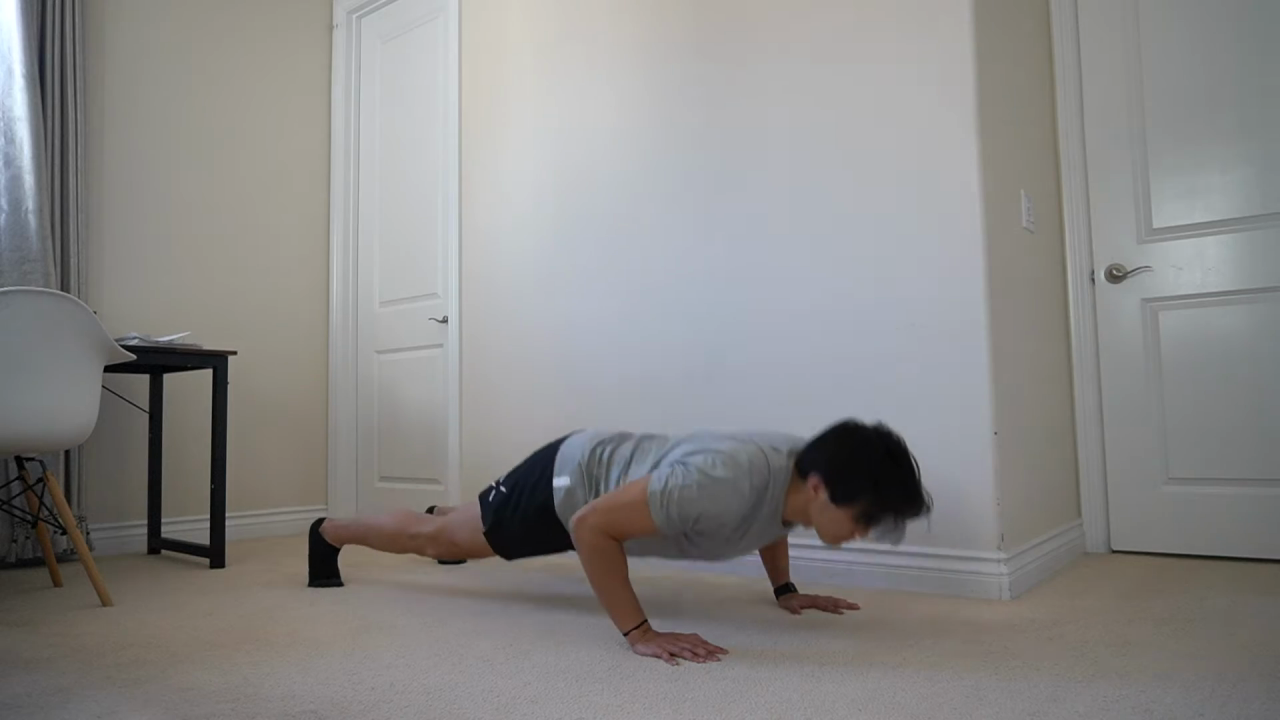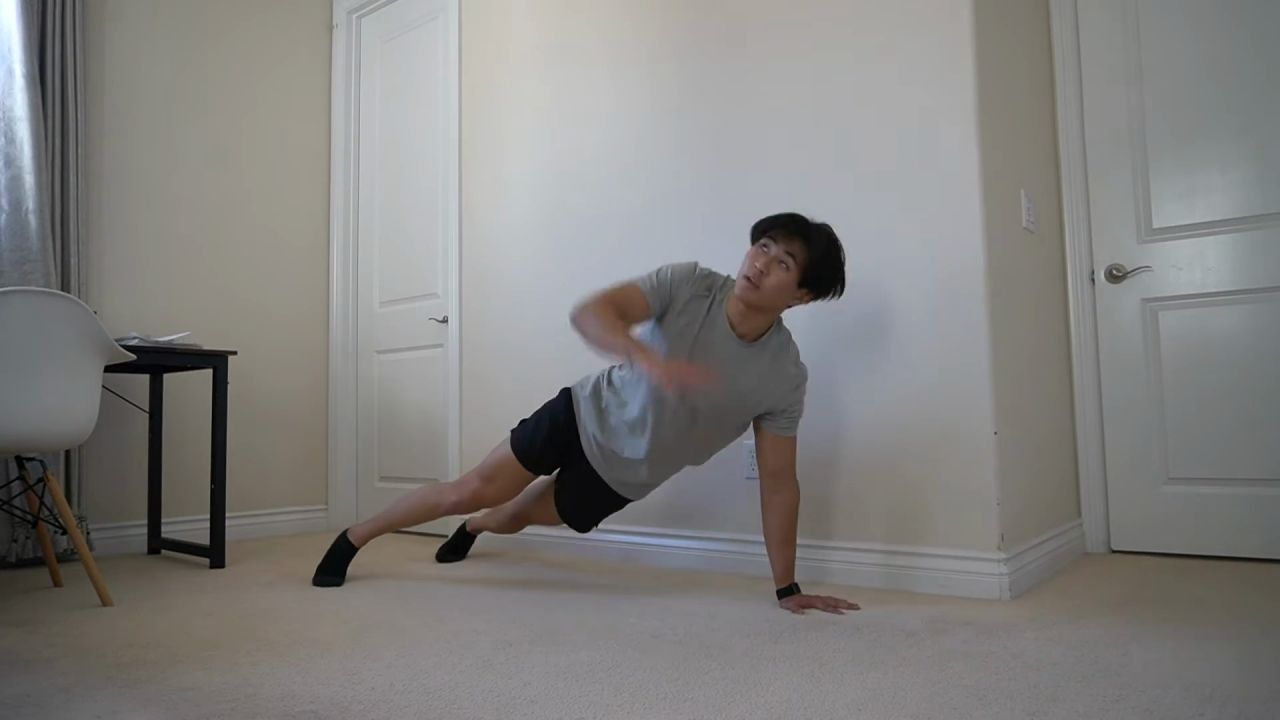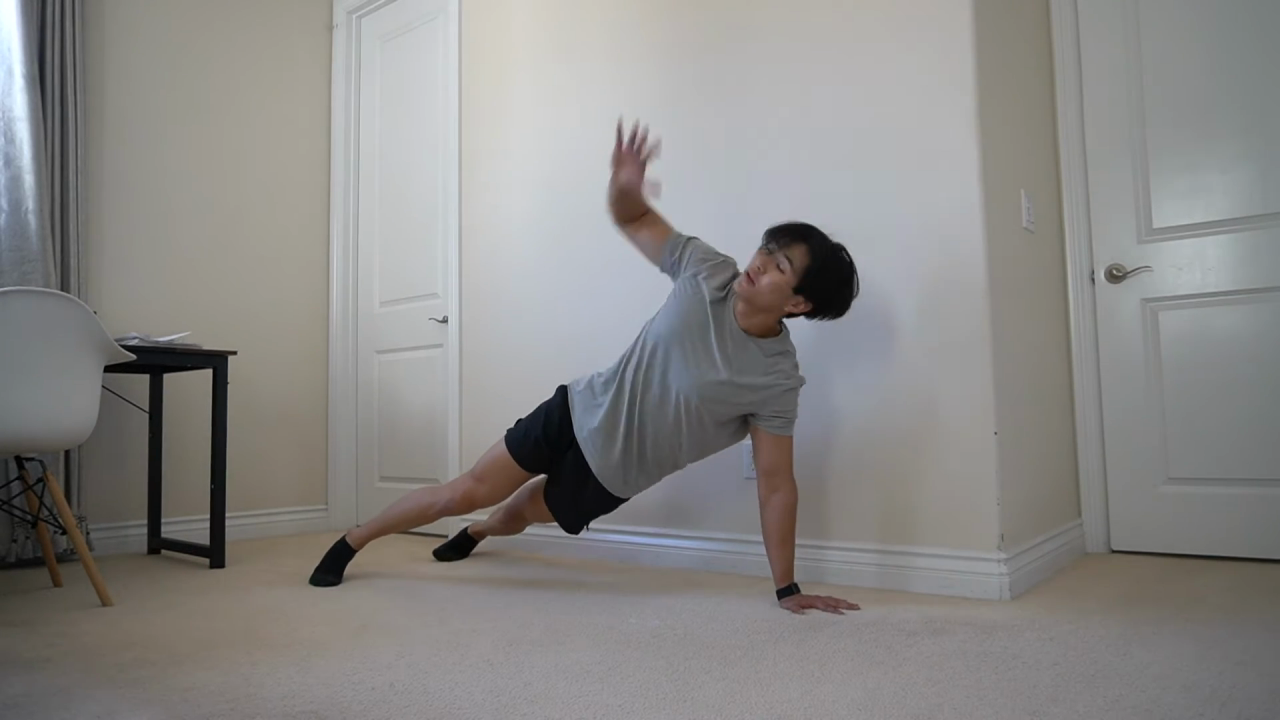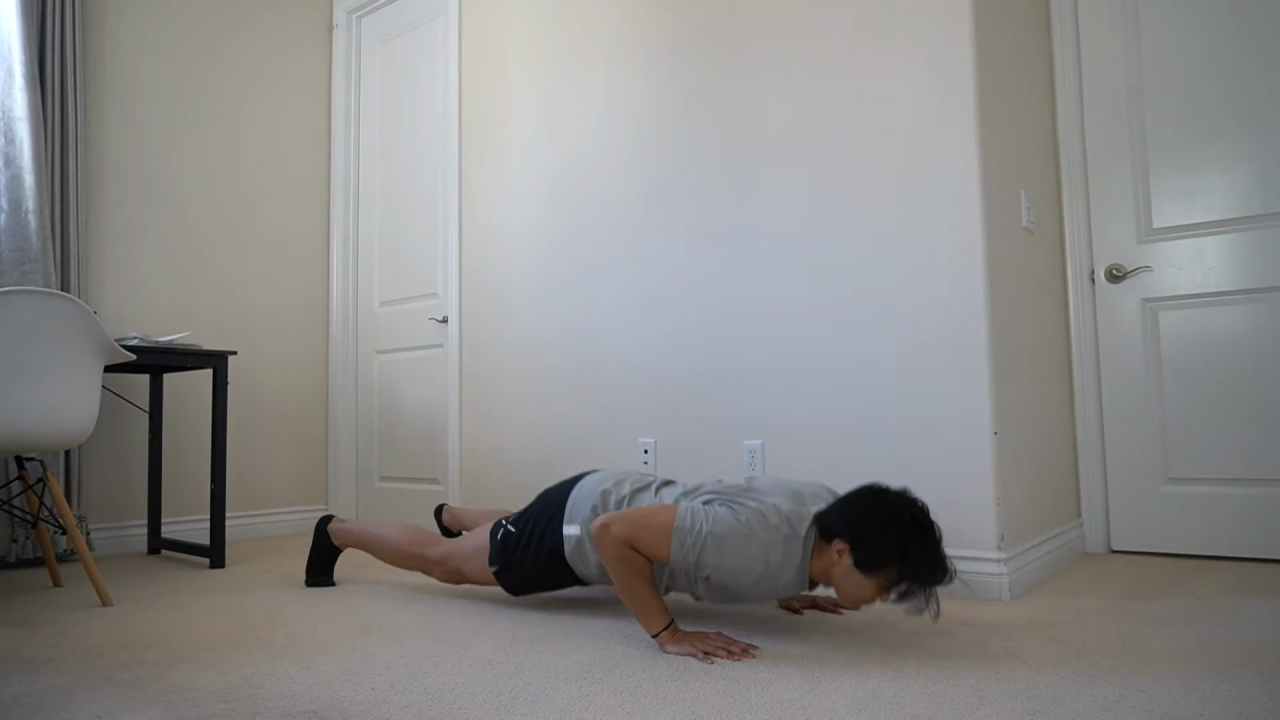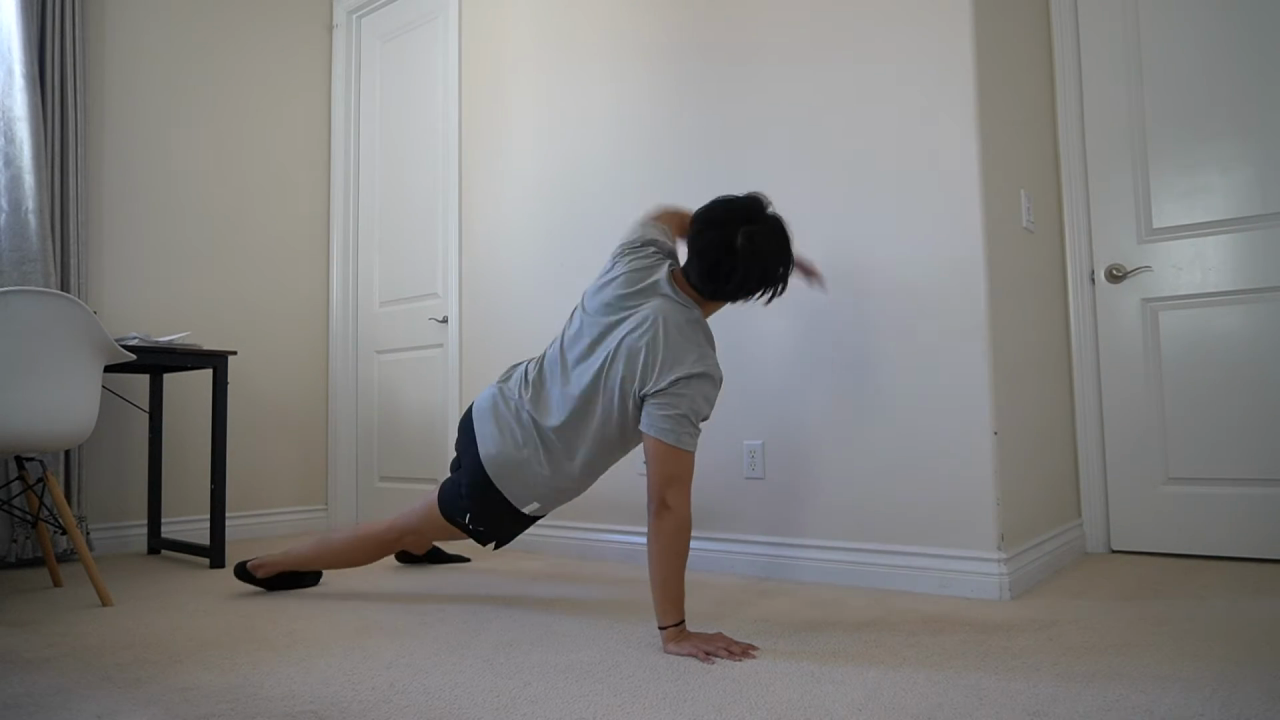
dt=1s
person 1, frame 1
left shoulder: (800, 469)
right shoulder: (728, 482)
right elbow: (591, 528)
left wrist: (785, 590)
right wrist: (639, 632)
left hip: (603, 475)
right hip: (569, 483)
right knee: (442, 542)
left ankle: (444, 509)
right ankle: (329, 533)
person 1, frame 2
left shoulder: (785, 376)
right shoulder: (689, 285)
left elbow: (780, 483)
right elbow: (589, 311)
left wrist: (787, 589)
right wrist: (648, 356)
left hip: (623, 474)
right hip: (587, 416)
left knee: (520, 515)
right knee: (472, 491)
left ankle: (474, 531)
right ankle: (353, 538)
person 1, frame 3
left shoulder: (777, 379)
right shoulder: (713, 278)
left elbow: (777, 485)
right elbow: (632, 220)
left wrist: (787, 589)
right wrist: (625, 184)
left hip: (611, 476)
right hip: (579, 414)
left knee: (516, 517)
right knee: (463, 493)
left ankle: (474, 535)
right ankle: (350, 541)
person 1, frame 4
left shoulder: (822, 510)
right shoulder: (756, 545)
right elbow: (613, 536)
left wrist: (789, 598)
right wrist: (668, 633)
left hip: (611, 500)
right hip: (581, 527)
left knee: (498, 532)
right knee: (445, 562)
left ankle: (454, 516)
right ankle: (338, 532)
person 1, frame 5
left shoulder: (640, 258)
right shoulder: (689, 371)
left elbow: (665, 215)
right elbow: (668, 502)
left wrist: (767, 251)
right wrist: (673, 630)
left hip: (493, 415)
right hip: (515, 477)
right knee: (407, 529)
left ankle: (417, 546)
right ankle: (267, 565)
